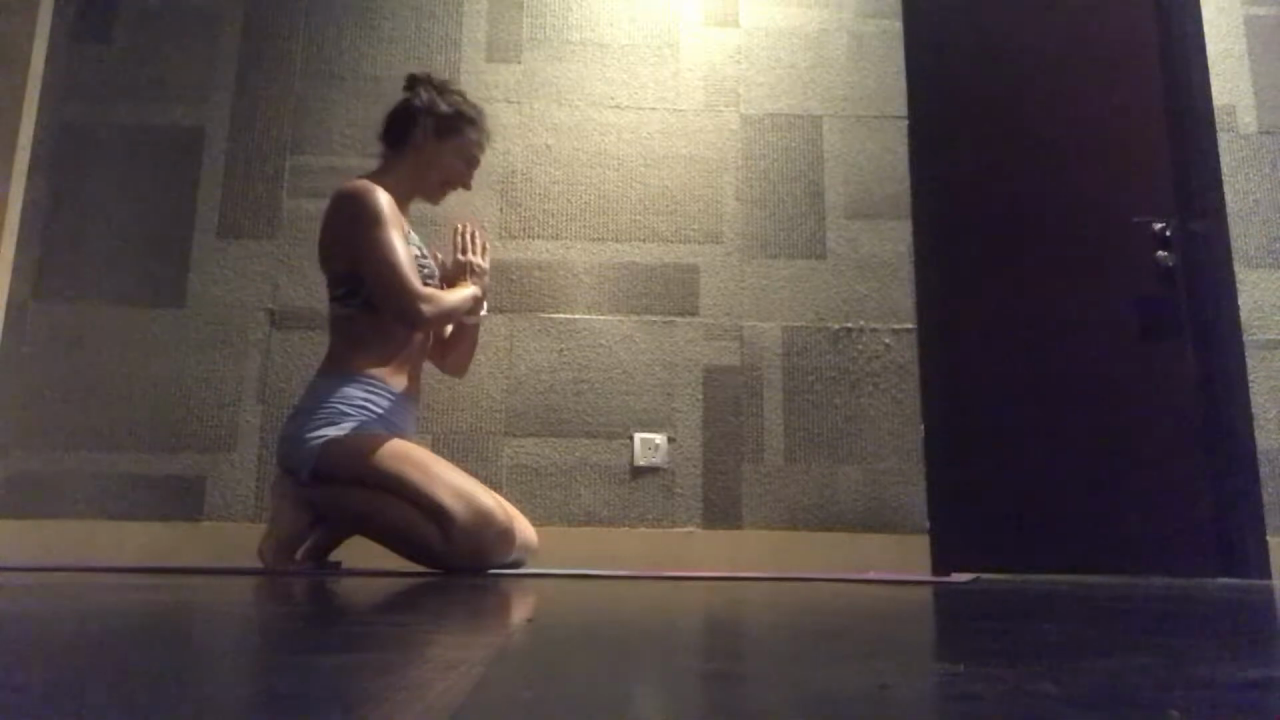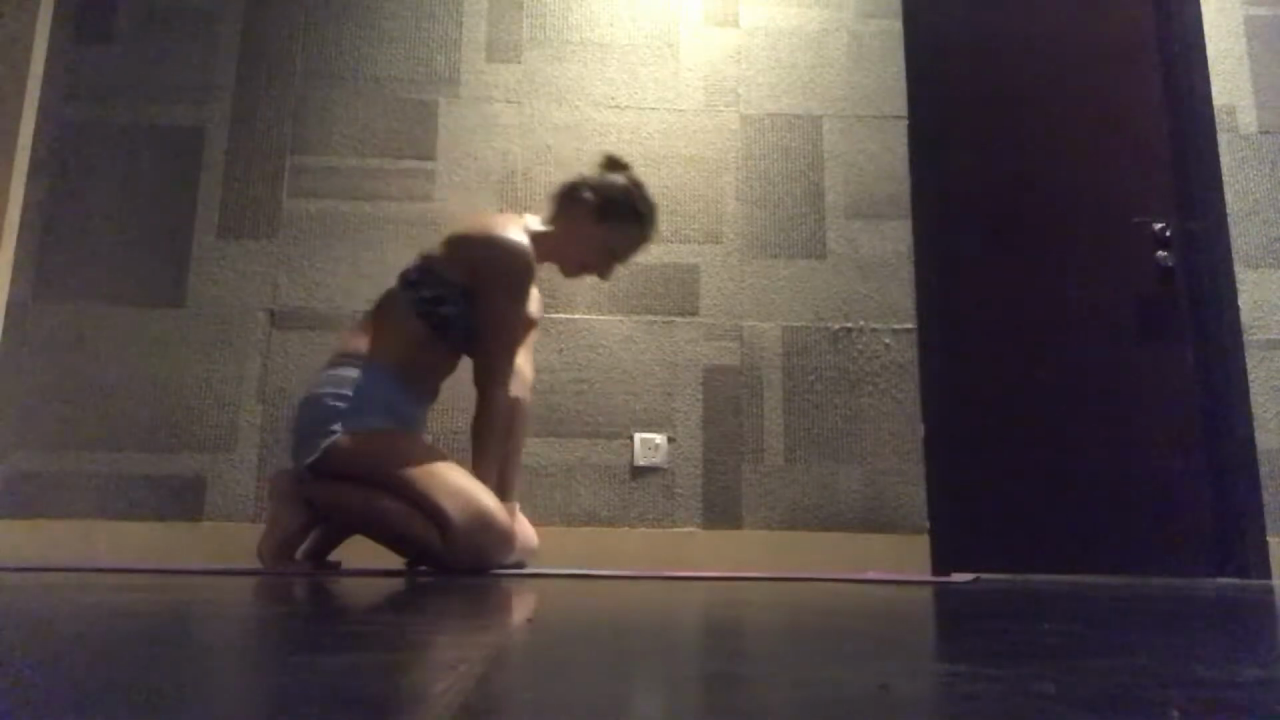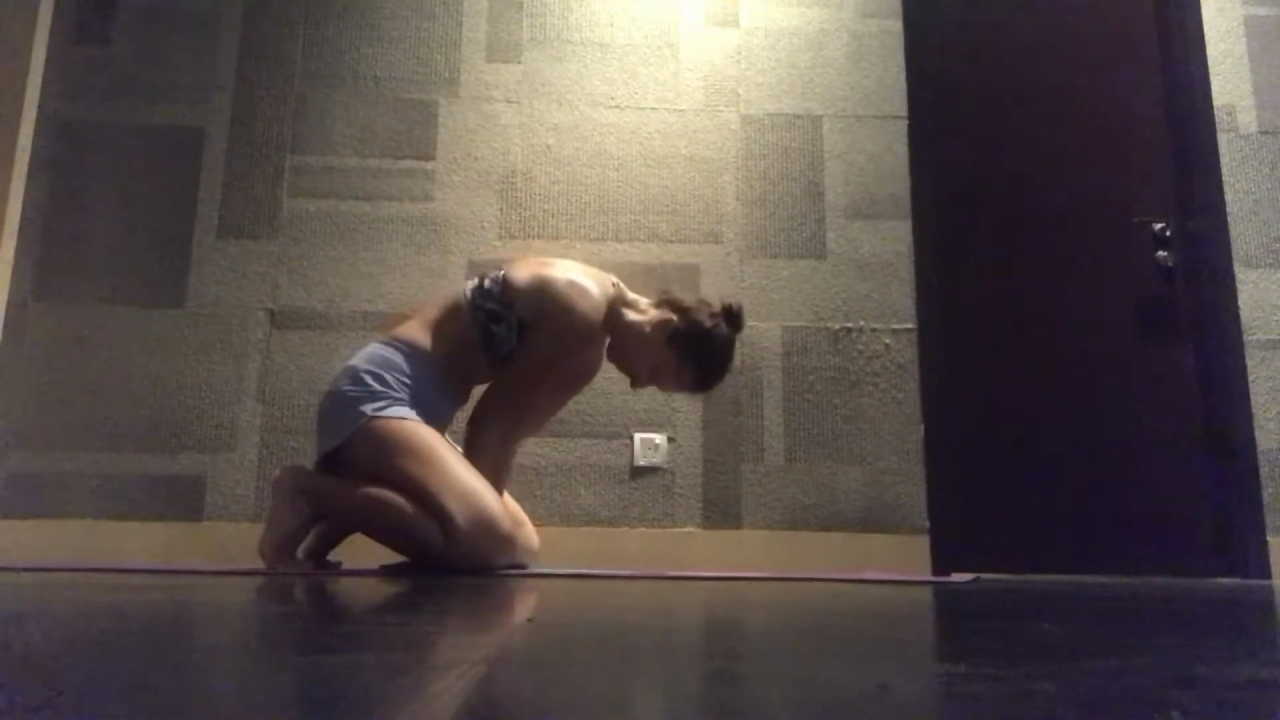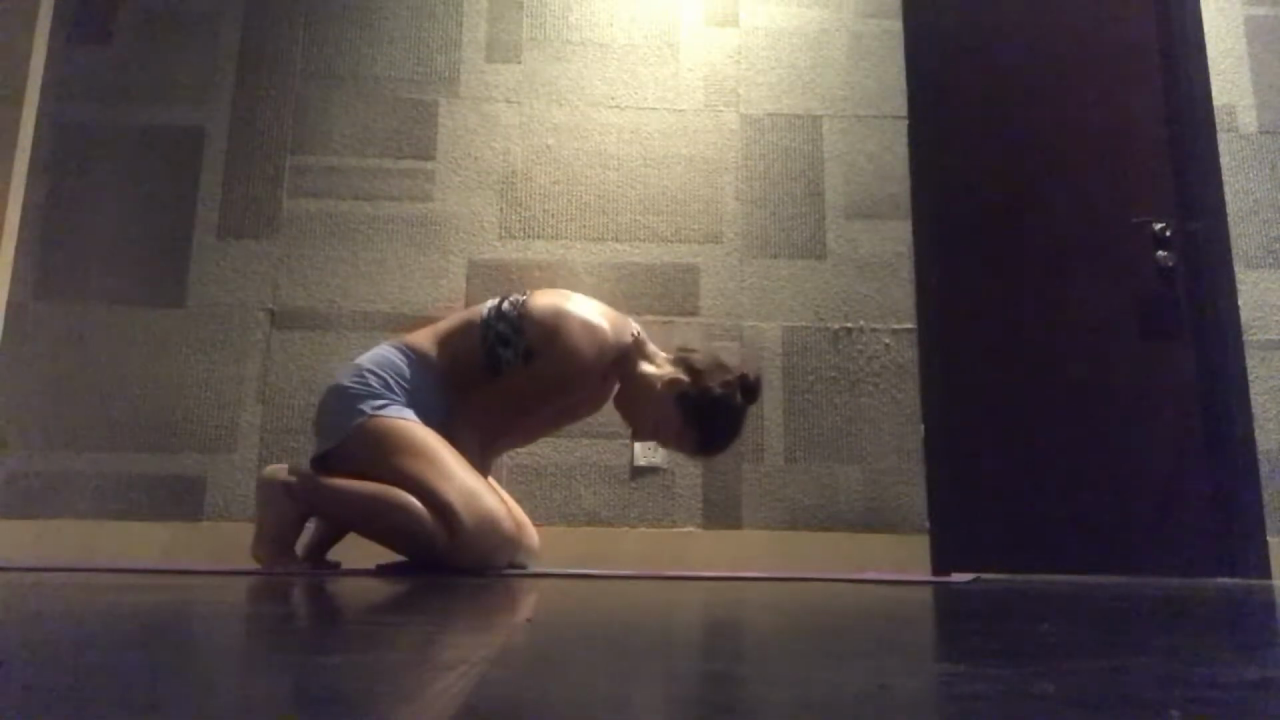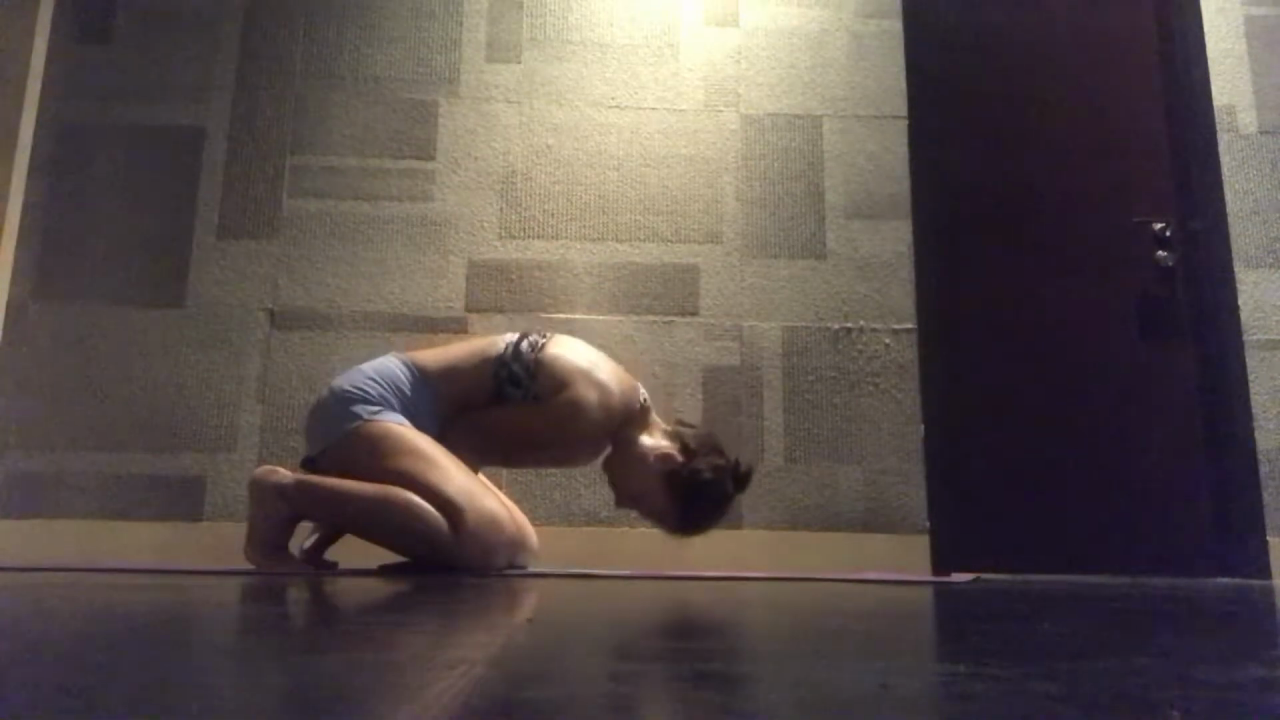
dt=1s
person 1, frame 1
left shoulder: (403, 230)
right shoulder: (365, 200)
left elbow: (452, 362)
right elbow: (415, 307)
left wrist: (471, 295)
right wrist: (470, 290)
left hip: (382, 432)
right hip: (343, 426)
left knee: (519, 541)
right knee: (489, 537)
left ankle: (329, 516)
right ankle: (314, 501)
person 1, frame 2
left shoulder: (528, 305)
right shoulder: (509, 249)
left elbow: (513, 400)
right elbow: (494, 393)
left wrist: (499, 502)
right wrist: (490, 504)
left hip: (384, 417)
right hip: (347, 412)
left knee: (518, 541)
right knee: (487, 537)
left ankle: (328, 505)
right ankle: (306, 493)
person 1, frame 3
left shoulder: (591, 350)
right shoulder: (581, 306)
left elbow: (508, 430)
right elbow: (492, 420)
left wrist: (480, 503)
right wrist: (479, 506)
left hip: (411, 406)
right hip: (377, 392)
left knee: (519, 545)
right knee: (490, 541)
left ankle: (335, 512)
right ankle: (308, 492)
person 1, frame 4
left shoulder: (603, 380)
right shoulder: (591, 344)
left elbow: (487, 435)
right elbow: (472, 425)
left hip: (412, 410)
right hip: (373, 395)
left knee: (519, 546)
right knee: (485, 539)
left ankle: (326, 503)
right ankle: (295, 492)
person 1, frame 5
left shoulder: (611, 414)
right shoulder: (597, 407)
left elbow: (465, 438)
right elbow: (465, 438)
left hip: (389, 412)
right hip: (367, 404)
left knee: (516, 547)
right knee: (482, 536)
left ankle: (323, 506)
right ankle: (286, 492)
